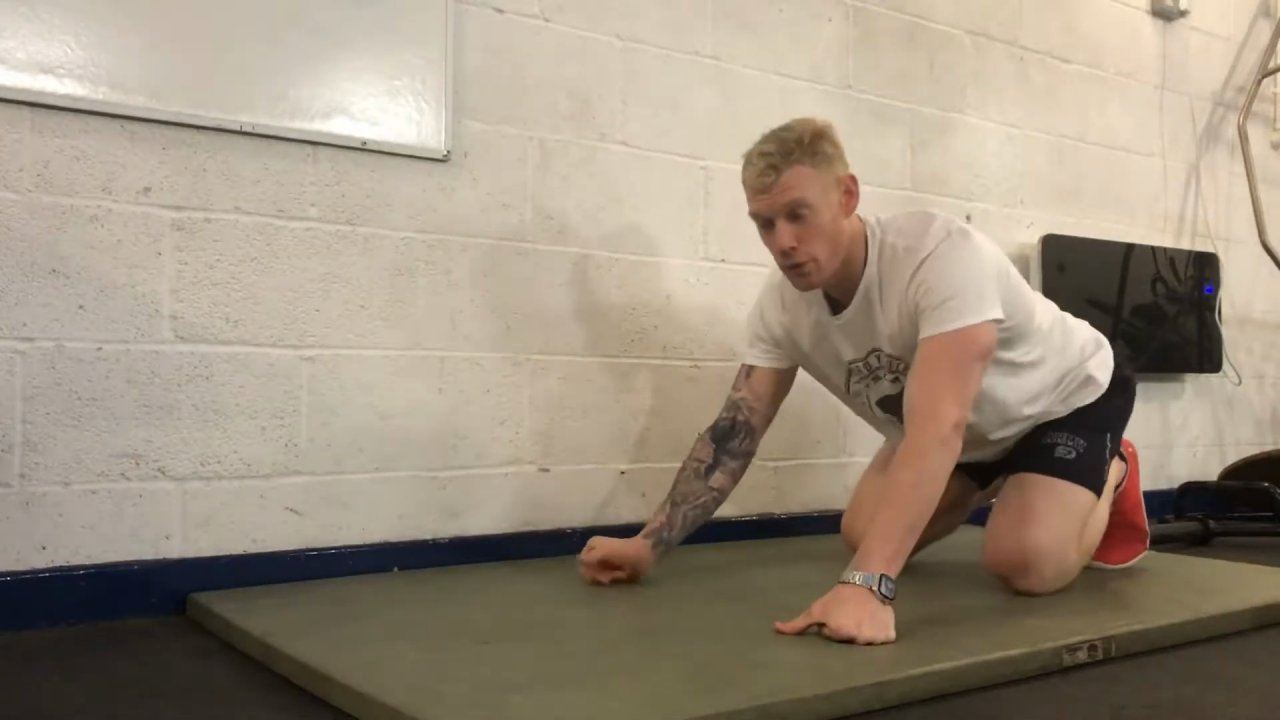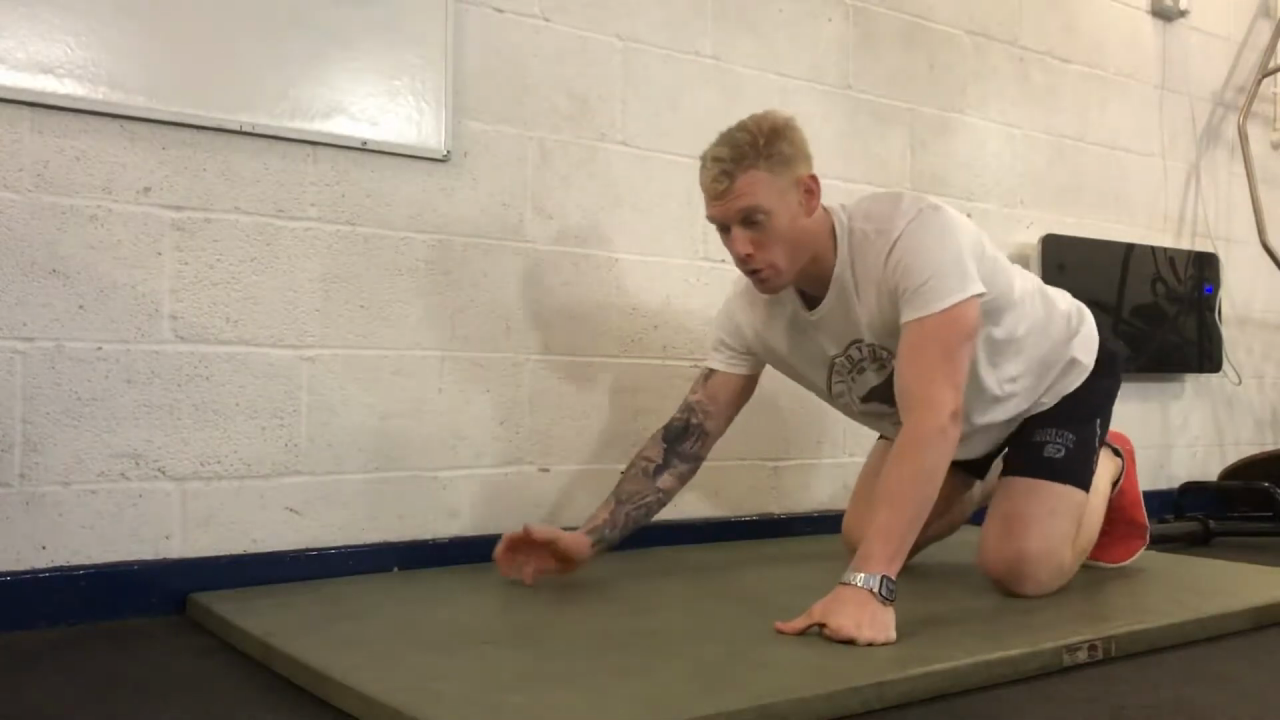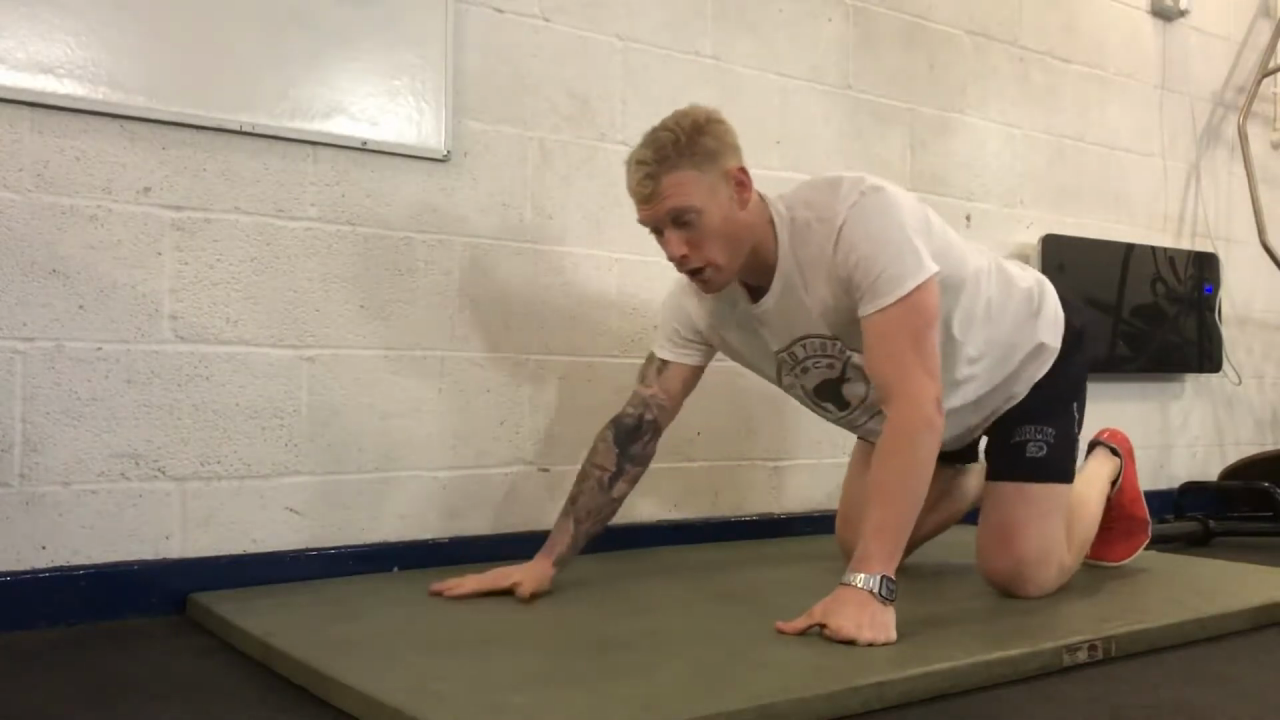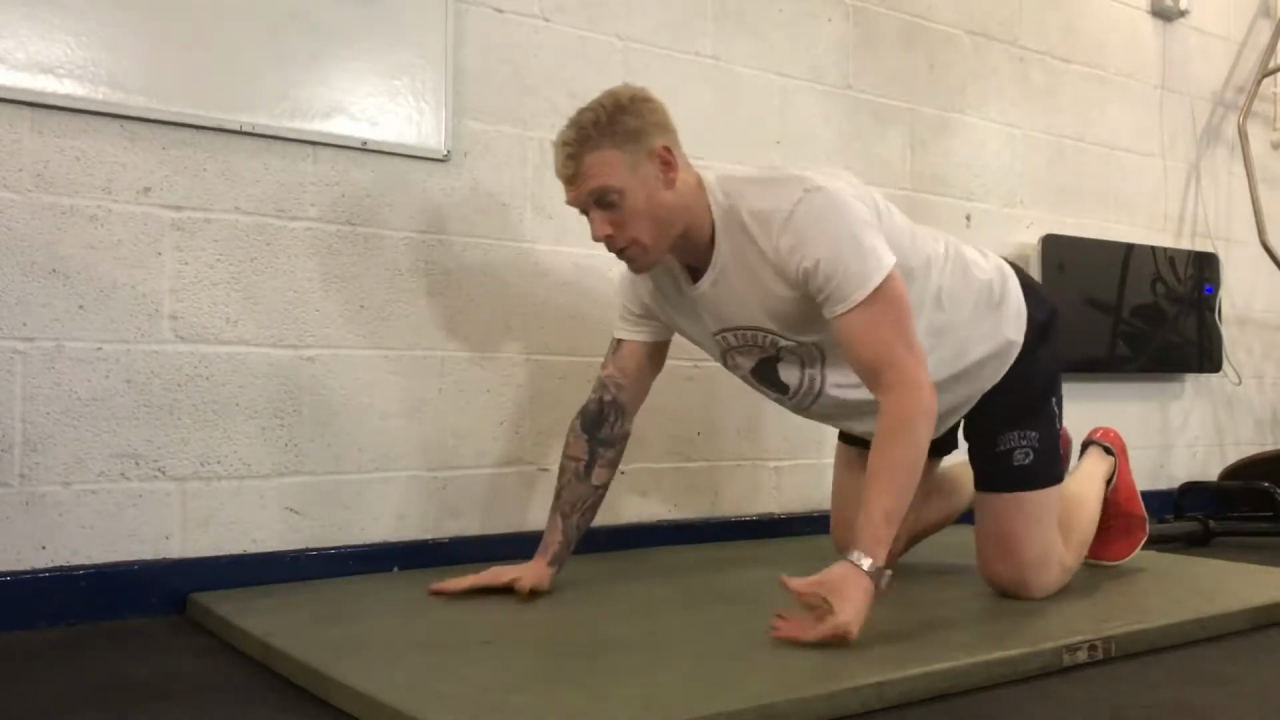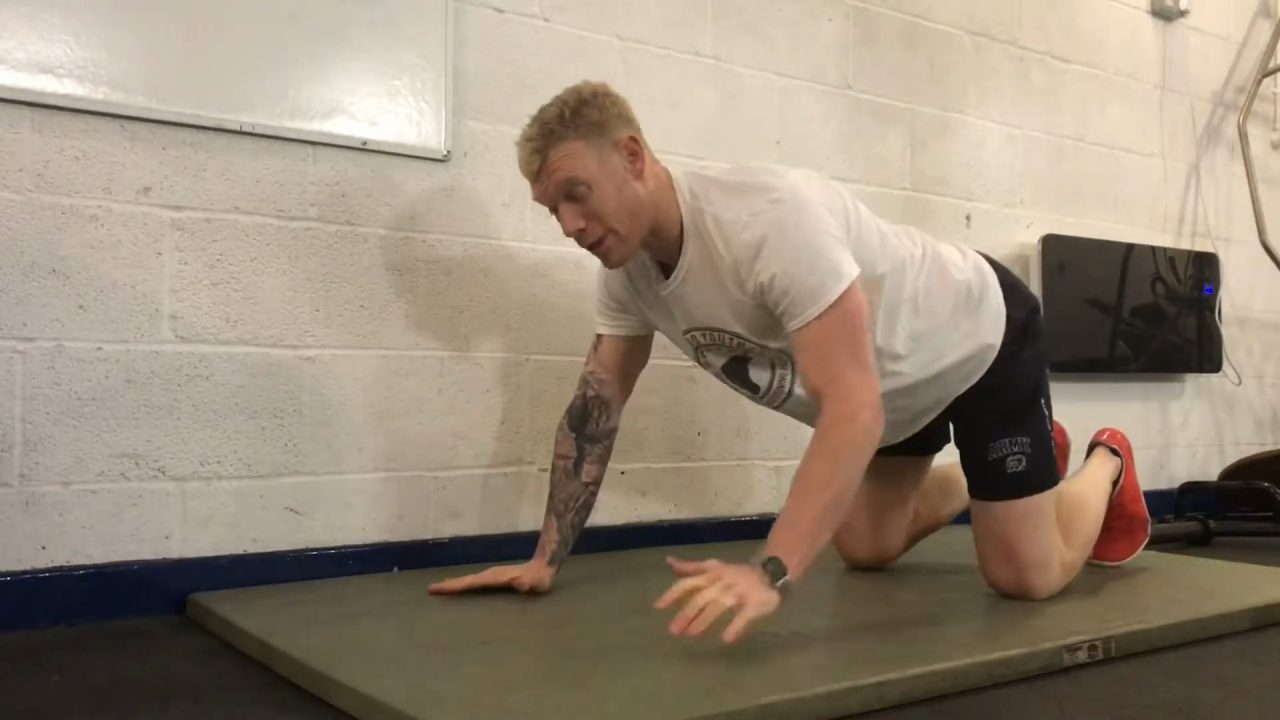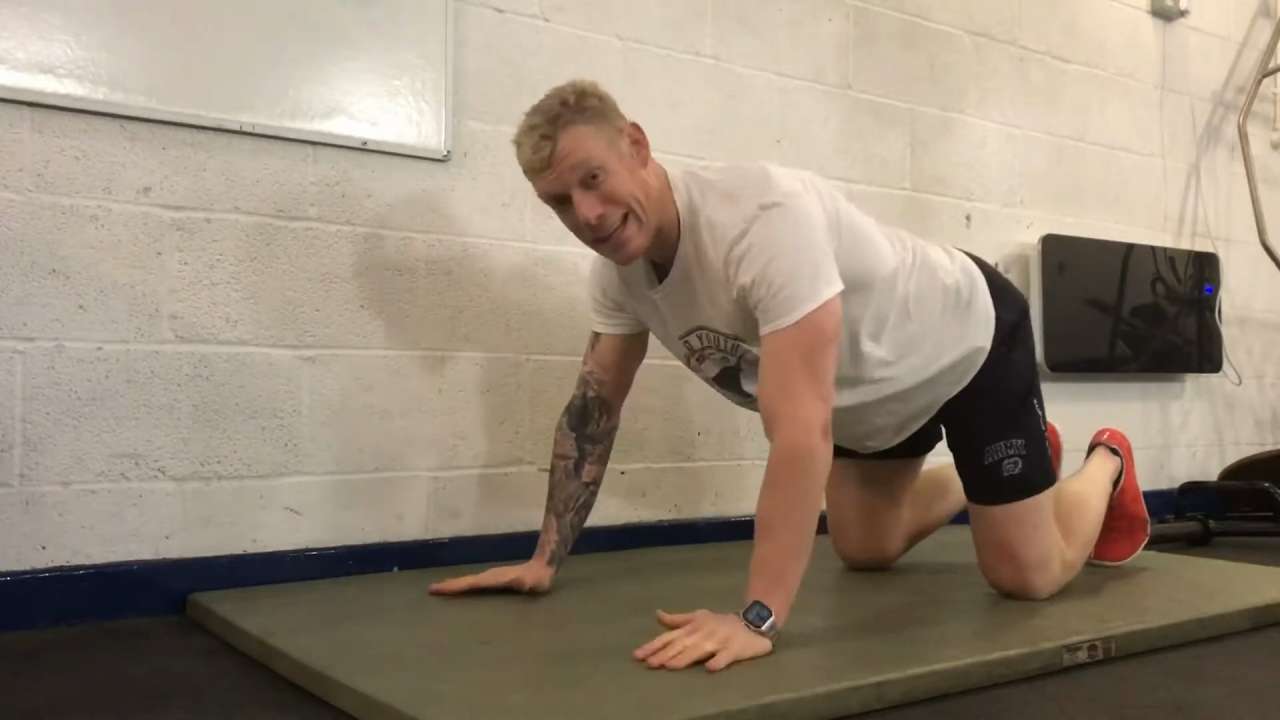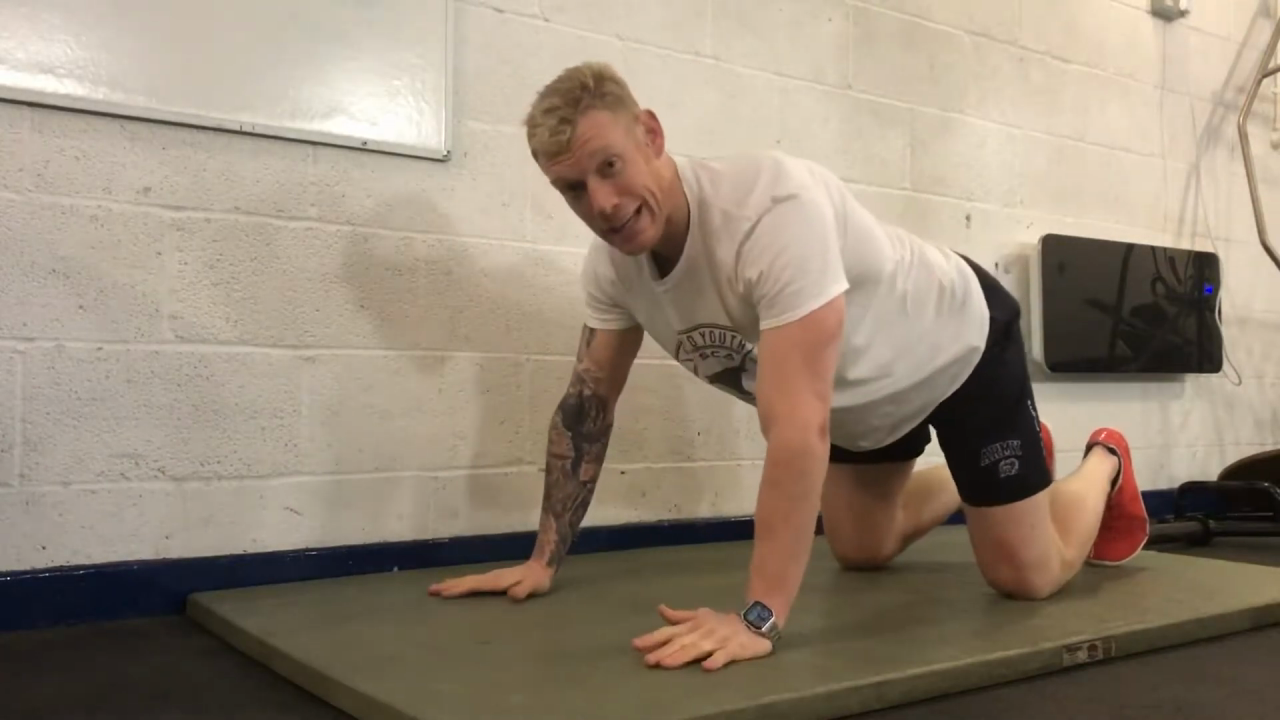
dt=0.2s
person 1, frame 1
left shoulder: (944, 255)
right shoulder: (782, 305)
left elbow: (938, 427)
right elbow: (735, 431)
left wrist: (867, 585)
right wrist: (648, 544)
left hip: (1071, 395)
right hip: (969, 432)
left knee: (1026, 563)
right knee: (866, 538)
left ankle: (1109, 478)
right ankle: (994, 484)
person 1, frame 2
left shoulder: (918, 236)
right shoulder: (752, 311)
left elbow: (937, 418)
right elbow: (690, 433)
left wrist: (867, 587)
right wrist: (588, 538)
left hip: (1058, 373)
right hip: (968, 416)
left knee: (1021, 566)
right knee: (864, 540)
left ankle: (1104, 471)
right ankle: (988, 478)
person 1, frame 3
left shoulder: (860, 222)
right shoulder: (698, 302)
left elbow: (916, 406)
right elbow: (637, 426)
left wrist: (869, 585)
right wrist: (546, 559)
left hip: (1030, 355)
right hip: (923, 405)
left knee: (1019, 570)
right knee: (860, 540)
left ankle: (1102, 469)
right ankle: (987, 476)
person 1, frame 4
left shoulder: (803, 215)
right shoulder: (649, 275)
left elbow: (910, 391)
right elbow: (607, 412)
left wrist: (863, 568)
right wrist: (546, 559)
left hip: (995, 342)
right hip: (881, 392)
left knee: (1024, 574)
right knee: (864, 536)
left ankle: (1099, 464)
right ankle: (993, 475)
person 1, frame 5
left shoulder: (769, 221)
right shoulder: (626, 266)
left elbow: (853, 411)
right elbow: (595, 407)
left wrist: (766, 572)
right wrist: (546, 559)
left hip: (977, 339)
right hip: (887, 376)
left knee: (1025, 576)
right knee: (864, 549)
left ankle: (1106, 466)
right ankle: (993, 473)
person 1, frame 6
left shoulder: (765, 220)
right shoulder: (618, 267)
left elbow: (801, 433)
right elbow: (594, 407)
left wrist: (757, 616)
right wrist: (546, 559)
left hip: (966, 343)
right hip: (873, 388)
left knee: (1027, 575)
right knee: (865, 551)
left ankle: (1106, 465)
right ankle: (1006, 470)
person 1, frame 7
left shoulder: (775, 210)
right shoulder: (613, 262)
left elbow: (797, 431)
right elbow: (587, 404)
left wrist: (758, 618)
right wrist: (544, 559)
left hip: (958, 346)
right hip: (868, 391)
left knee: (1027, 574)
right knee: (861, 552)
left ankle: (1104, 464)
right ankle: (1010, 465)
